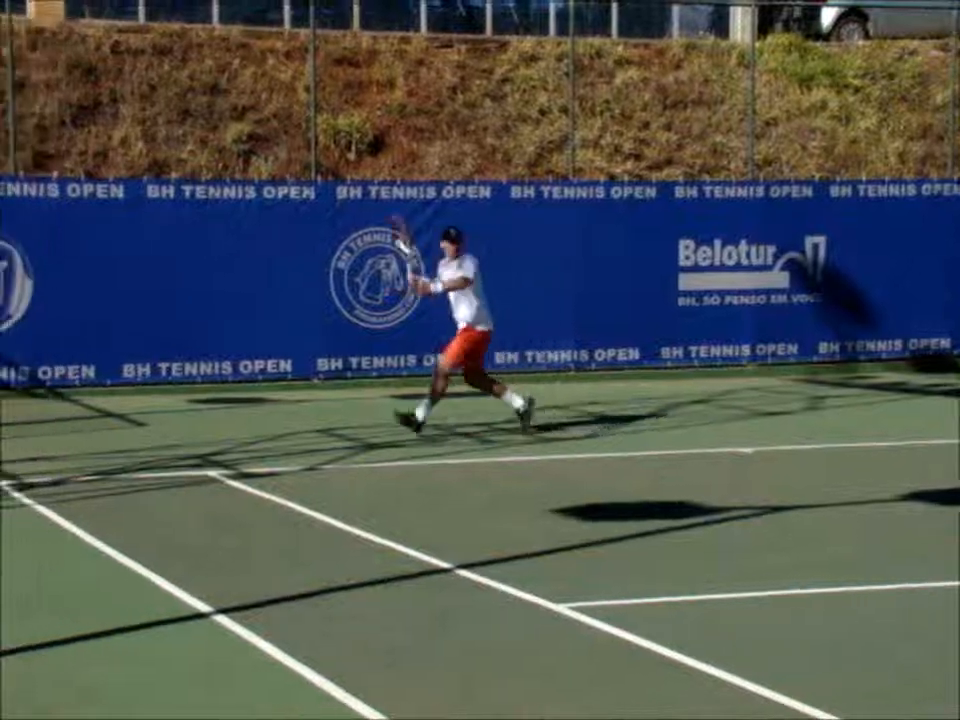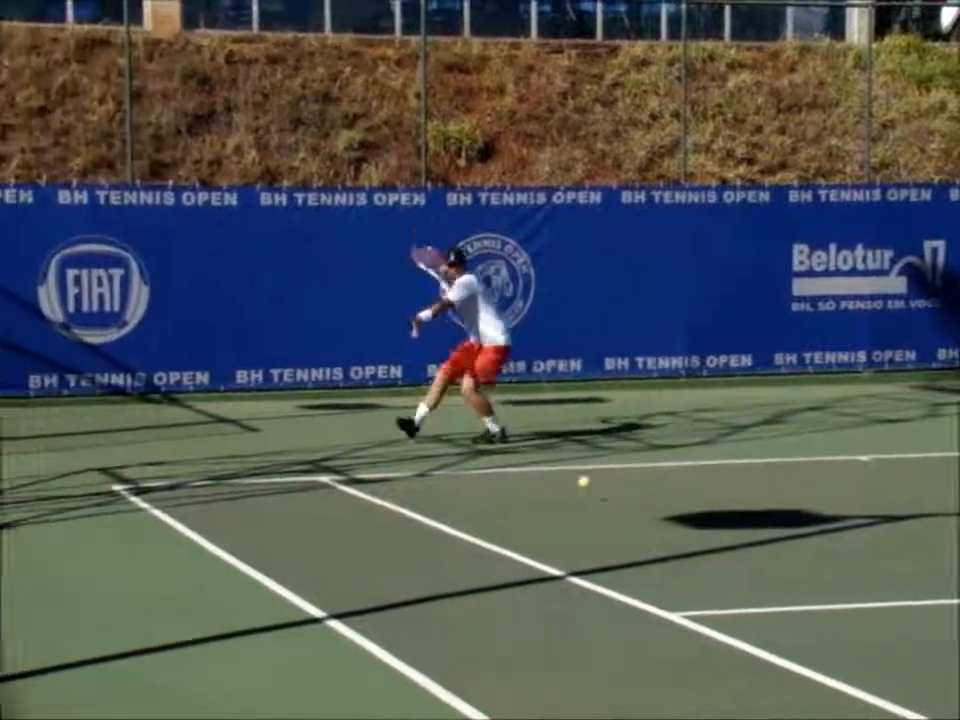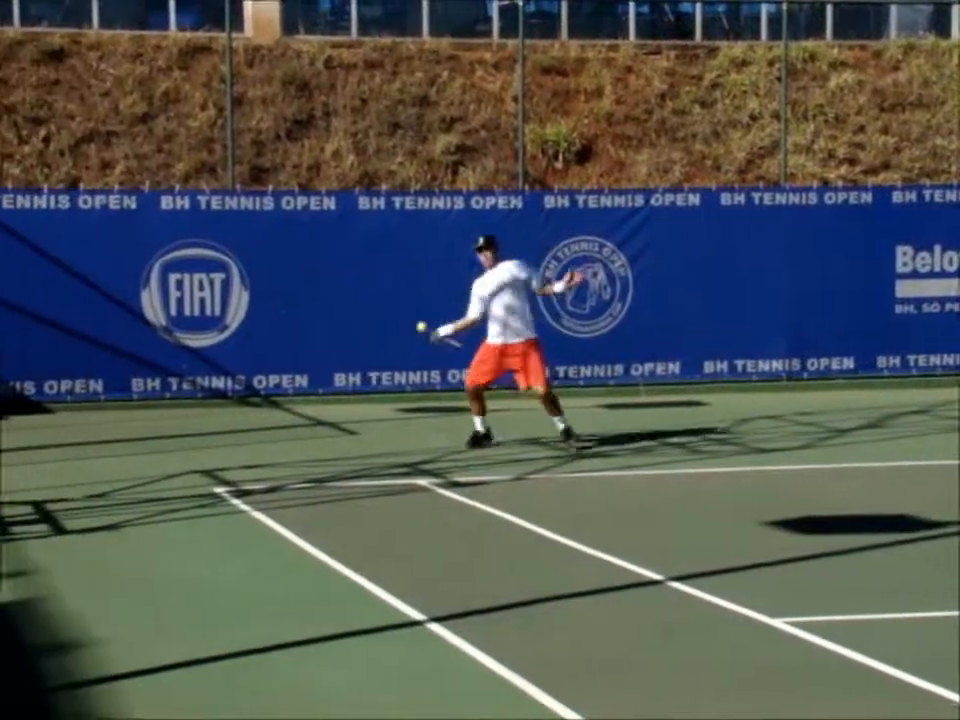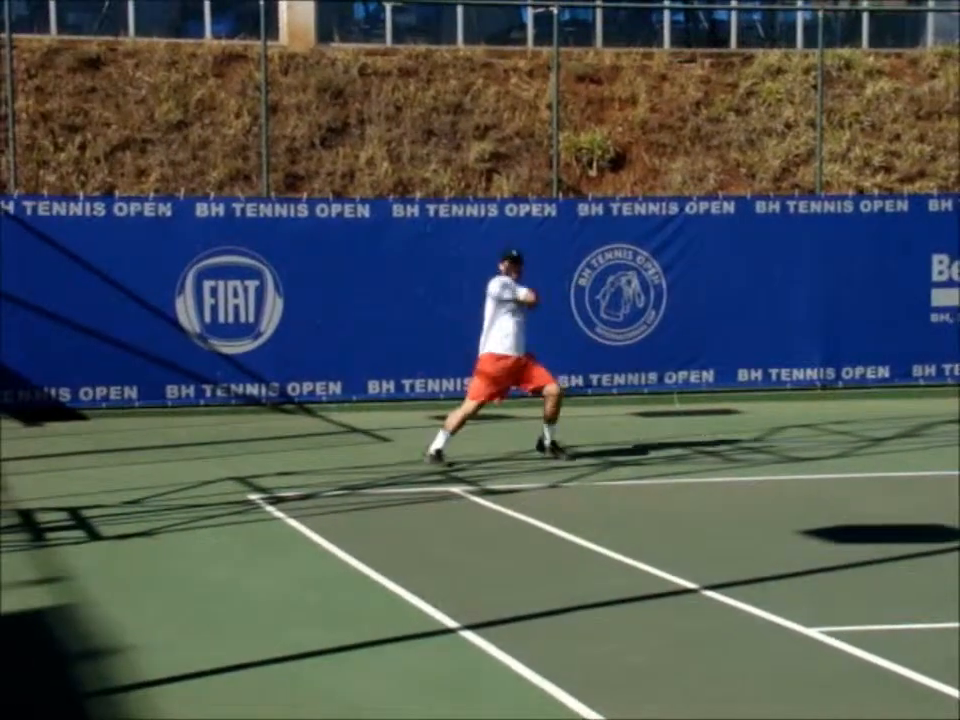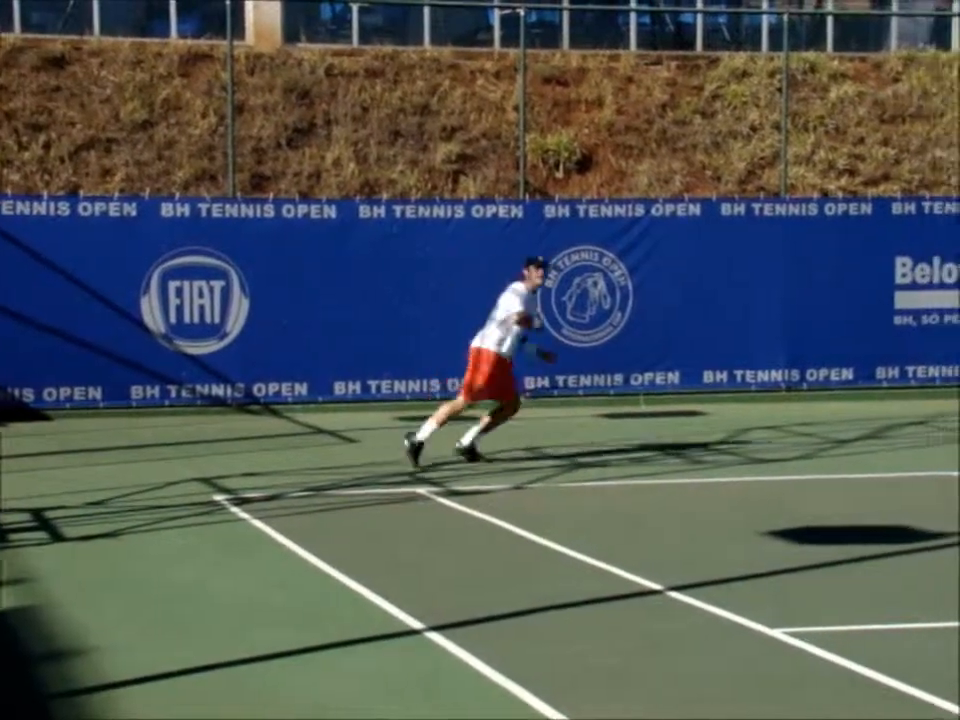
dt=0.3s
person 1, frame 1
left shoulder: (467, 260)
right shoulder: (444, 264)
left elbow: (465, 282)
left wrist: (434, 287)
right wrist: (420, 283)
left hip: (476, 327)
right hip: (469, 327)
left knee: (443, 365)
right knee: (474, 377)
left ankle: (420, 416)
right ankle: (521, 405)
person 1, frame 2
left shoulder: (466, 281)
right shoulder: (459, 283)
left elbow: (446, 304)
left wrist: (423, 316)
right wrist: (447, 290)
left hip: (495, 343)
right hip: (476, 342)
left knee: (469, 386)
right knee: (442, 376)
left ankle: (496, 430)
right ankle: (415, 422)
person 1, frame 3
left shoulder: (515, 266)
right shoulder: (479, 284)
left elbow: (541, 289)
right elbow: (473, 319)
left wrist: (562, 286)
right wrist: (449, 329)
left hip: (525, 341)
right hip: (495, 343)
left knee: (542, 390)
right knee: (472, 385)
left ankle: (564, 428)
right ankle: (482, 430)
person 1, frame 4
left shoulder: (513, 290)
right shoulder: (500, 284)
right elbow: (532, 300)
right wrist: (525, 298)
left hip: (520, 357)
right hip: (494, 357)
left knee: (554, 391)
right knee: (471, 406)
left ankle: (547, 442)
right ankle: (435, 449)
person 1, frame 5
left shoulder: (529, 299)
right shoulder: (518, 290)
right elbow: (518, 319)
left wrist: (536, 351)
right wrist: (531, 322)
left hip: (502, 357)
right hip: (487, 351)
left knee: (512, 405)
right knee: (465, 400)
left ankle: (467, 443)
right ankle: (417, 439)
